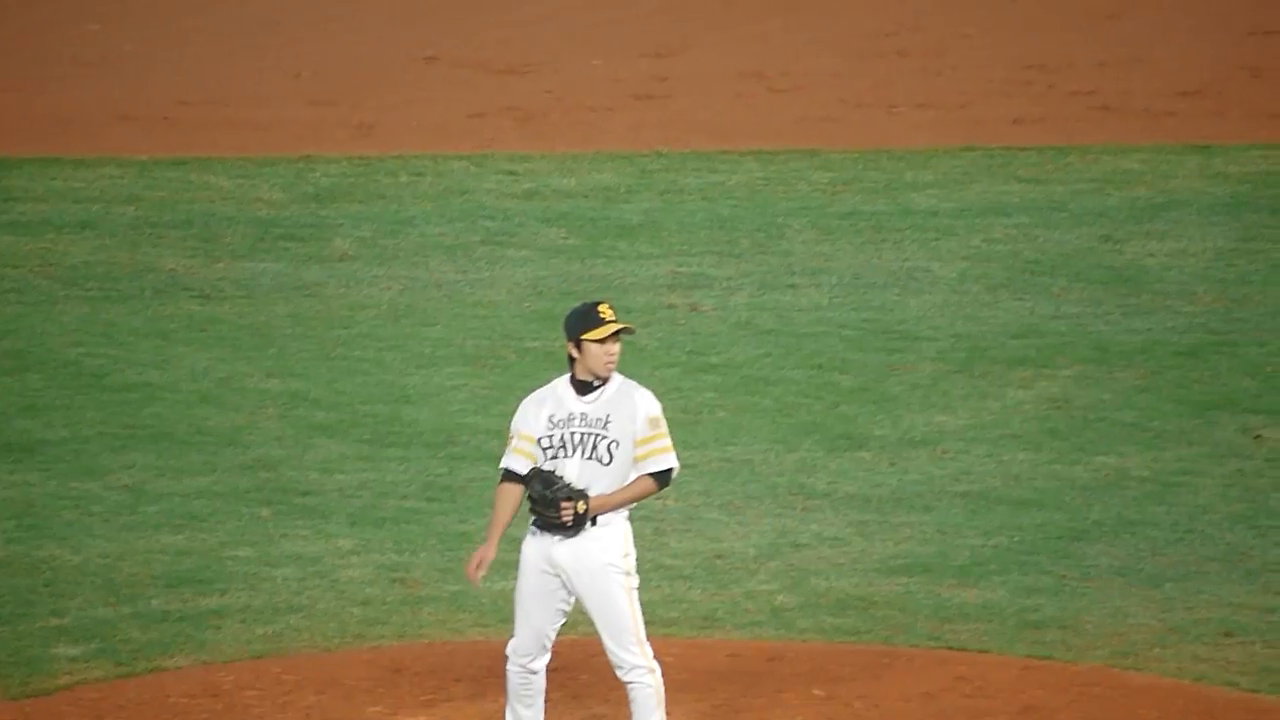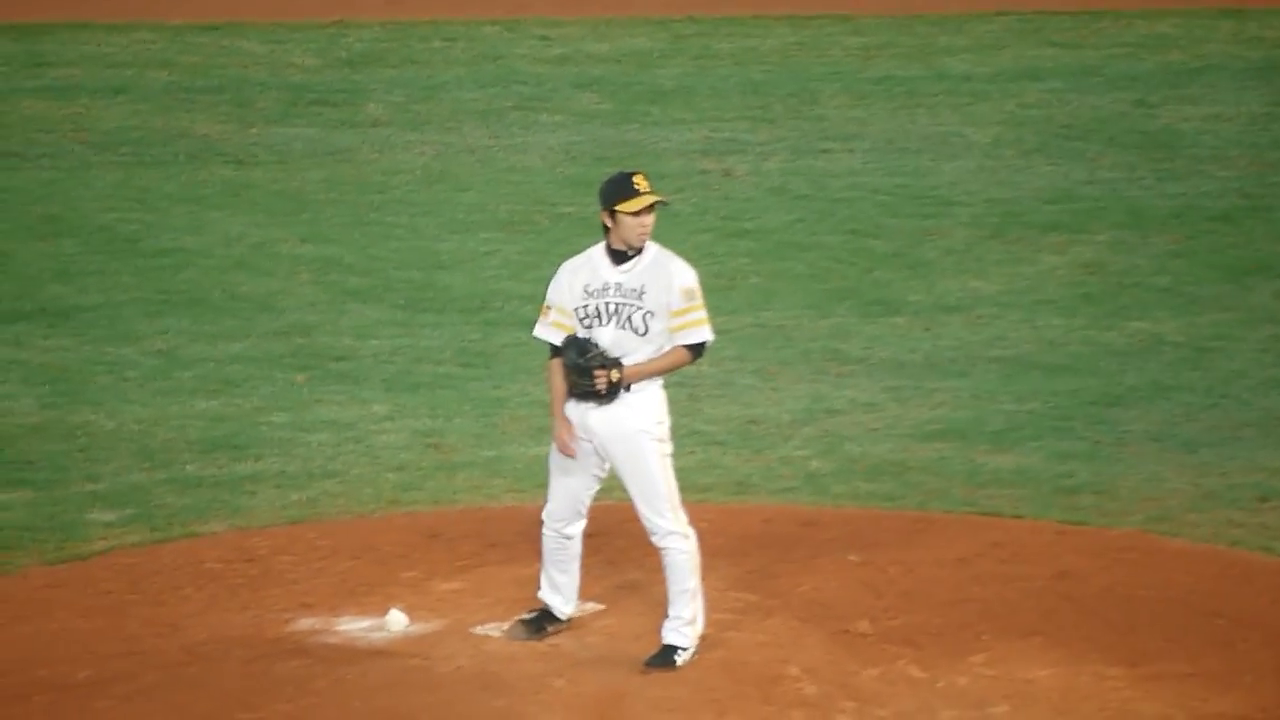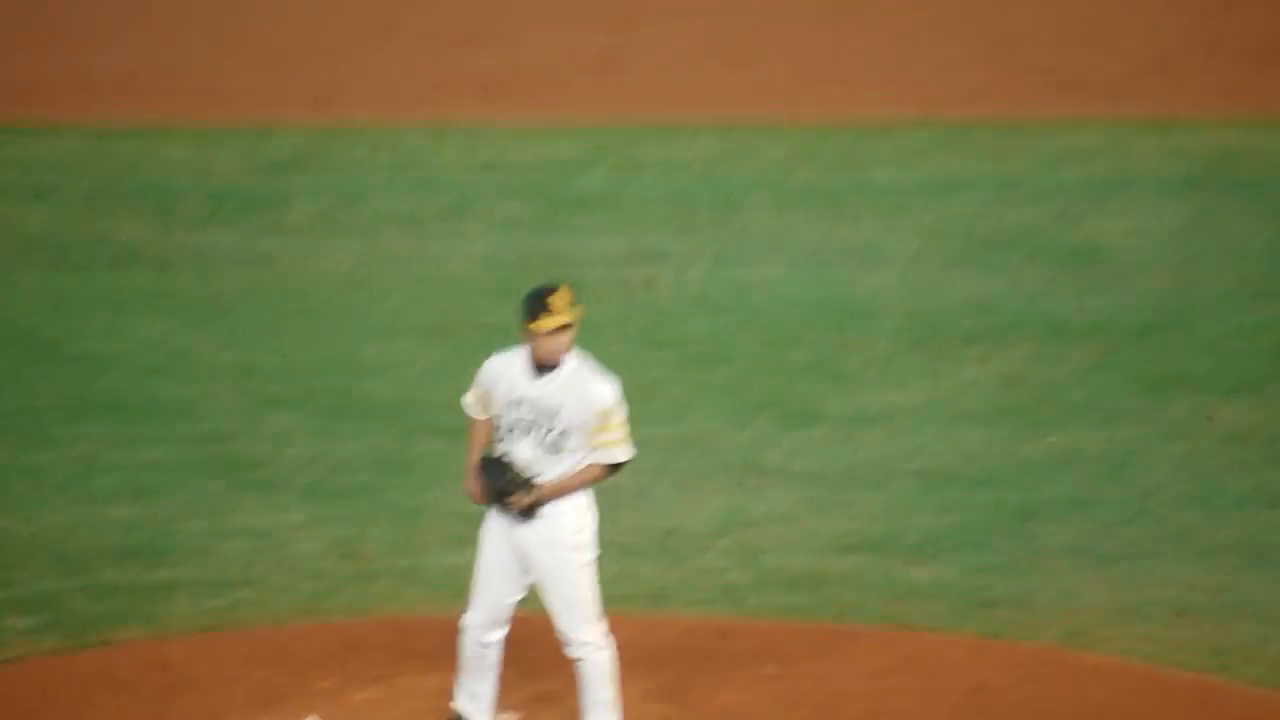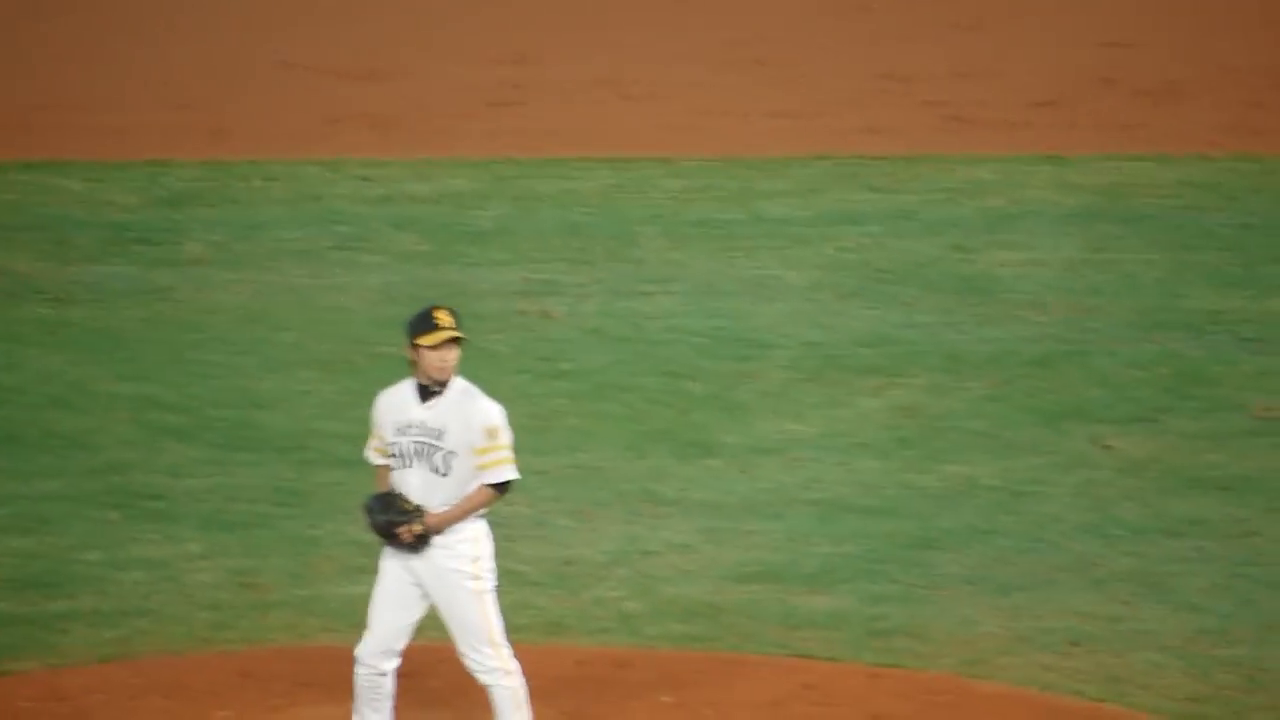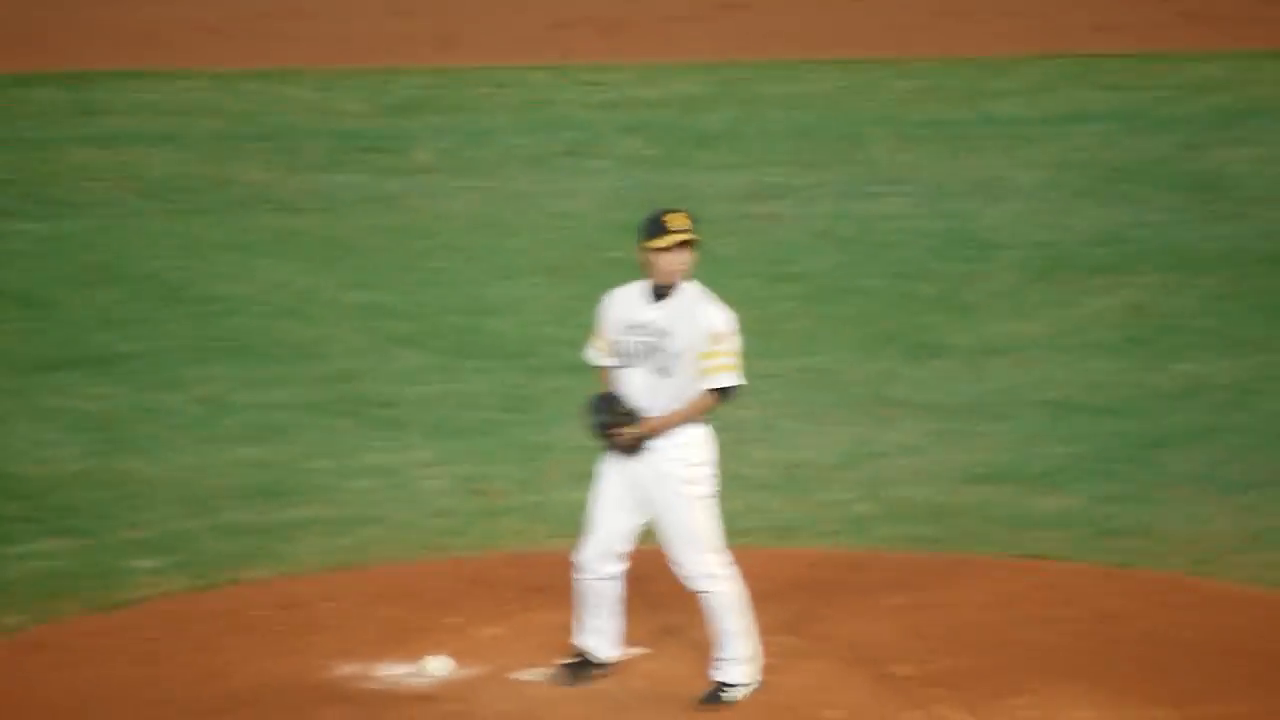
dt=1s
person 1, frame 1
left shoulder: (637, 402)
right shoulder: (539, 403)
left elbow: (659, 475)
right elbow: (514, 476)
left wrist: (592, 505)
right wrist: (490, 543)
left hip: (602, 543)
right hip: (542, 544)
left knee: (632, 659)
right knee: (524, 653)
person 1, frame 2
left shoulder: (673, 272)
right shoulder: (574, 272)
left elbow: (691, 347)
right elbow: (557, 352)
left wrist: (626, 373)
right wrist: (559, 418)
left hip: (637, 409)
right hip: (580, 409)
left knee: (666, 524)
right knee: (560, 516)
left ankle: (682, 631)
right ankle: (556, 606)
person 1, frame 3
left shoulder: (595, 388)
right shoulder: (498, 370)
left elbow: (609, 462)
left wrist: (542, 493)
right wrist: (473, 470)
left hip: (561, 518)
right hip: (504, 516)
left knee: (583, 634)
right knee: (480, 622)
person 1, frame 4
left shoulder: (480, 410)
right shoulder: (389, 402)
left elbow: (497, 483)
left wrist: (437, 521)
left hip: (457, 544)
right hip: (402, 545)
left knee: (489, 658)
right knee: (373, 654)
person 1, frame 5
left shoulder: (709, 314)
right shoulder: (618, 303)
left elbow: (719, 390)
left wrist: (654, 426)
left hip: (678, 450)
right hip: (624, 450)
left knee: (703, 565)
right knee: (595, 556)
left ankle: (737, 669)
right ankle: (597, 649)
